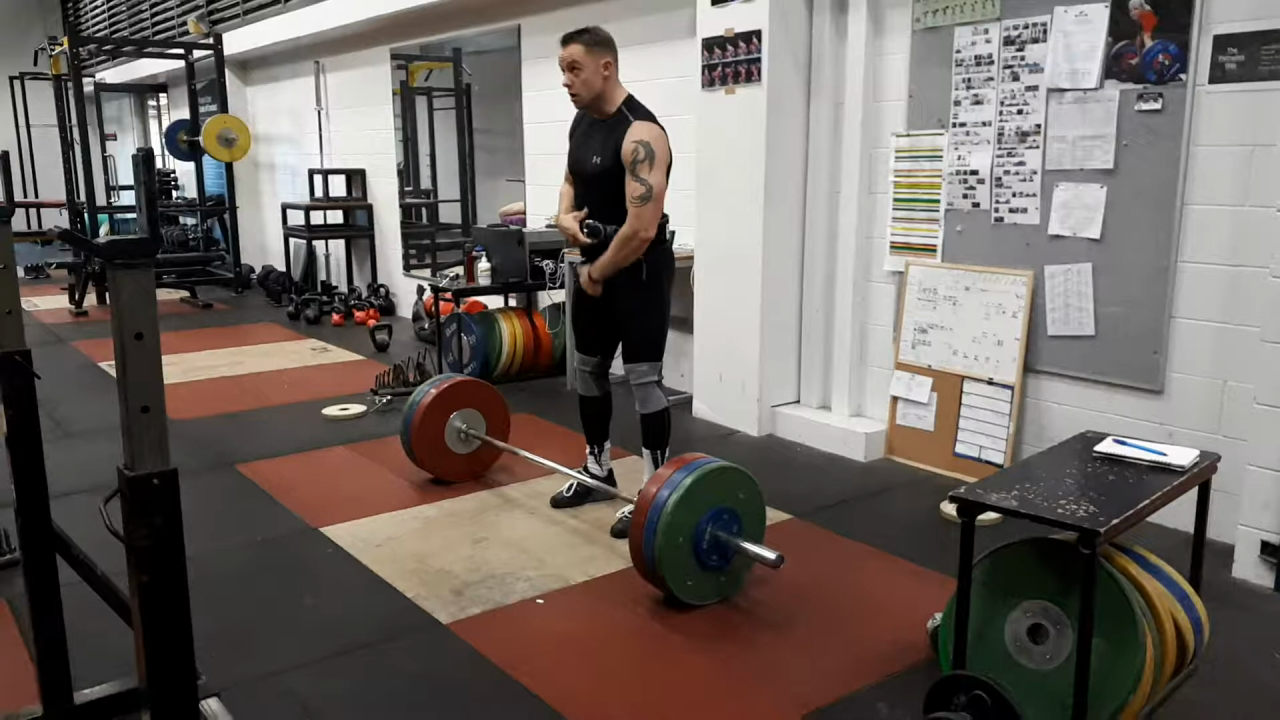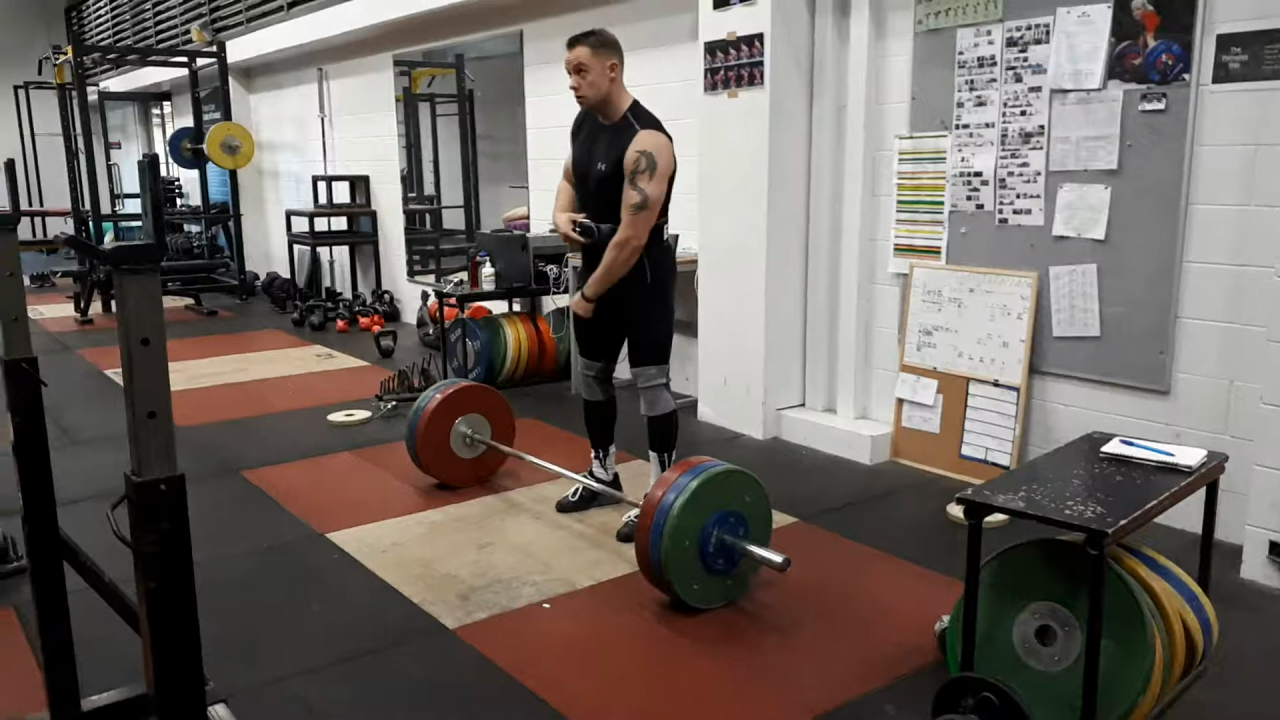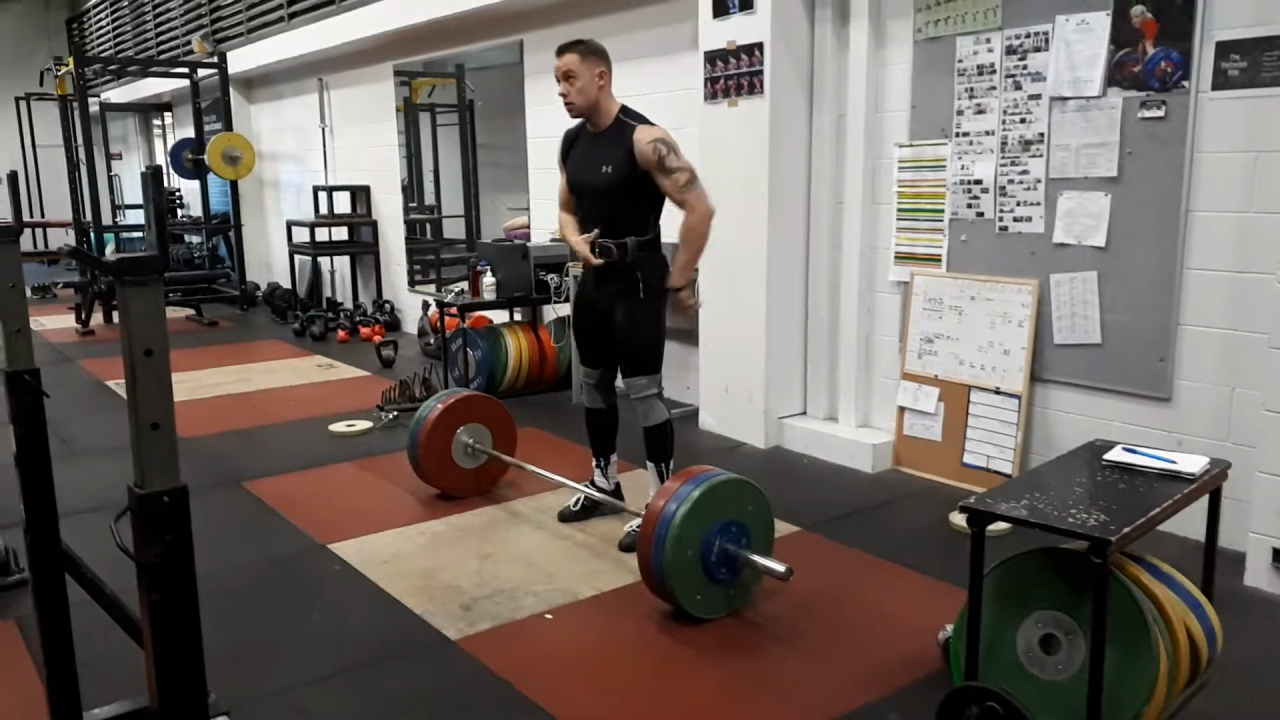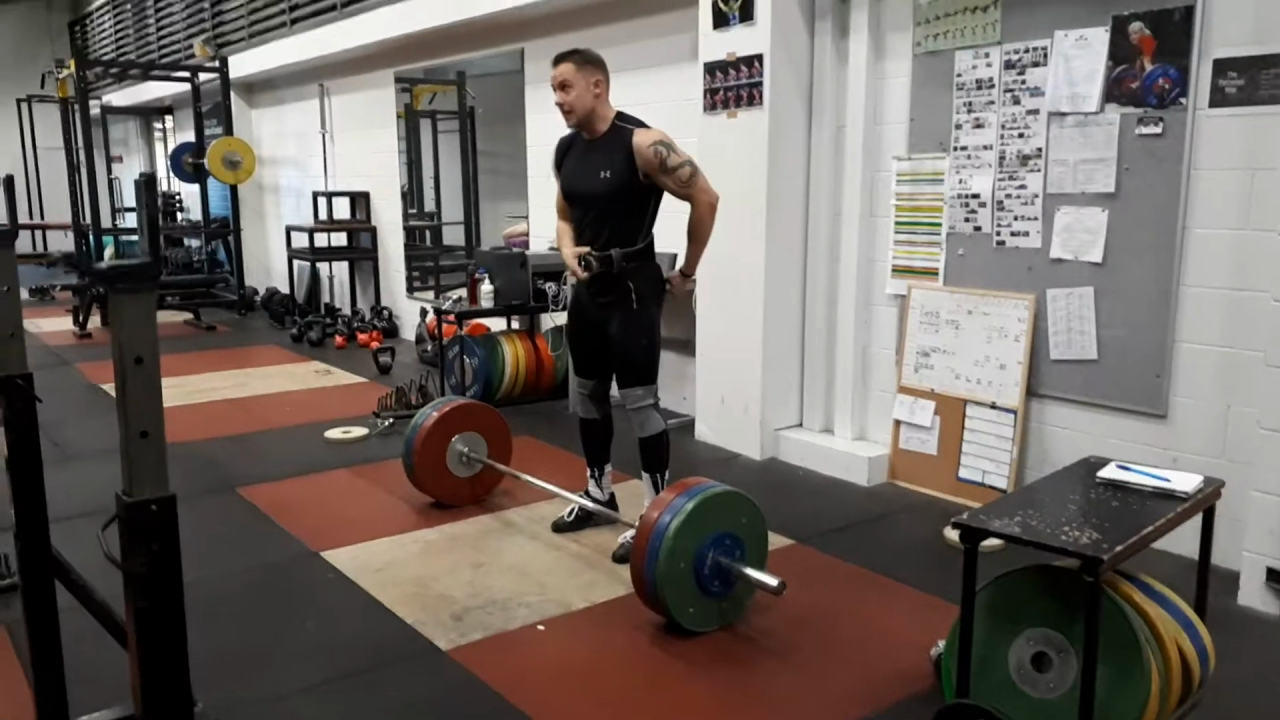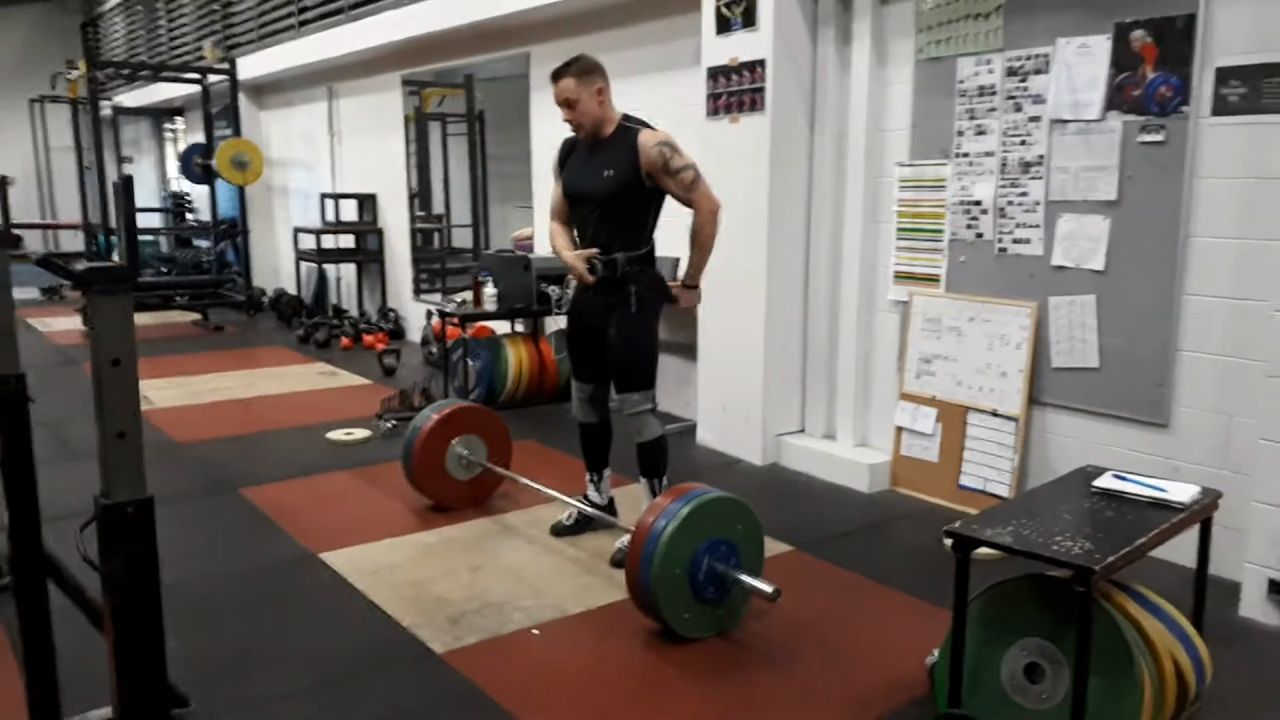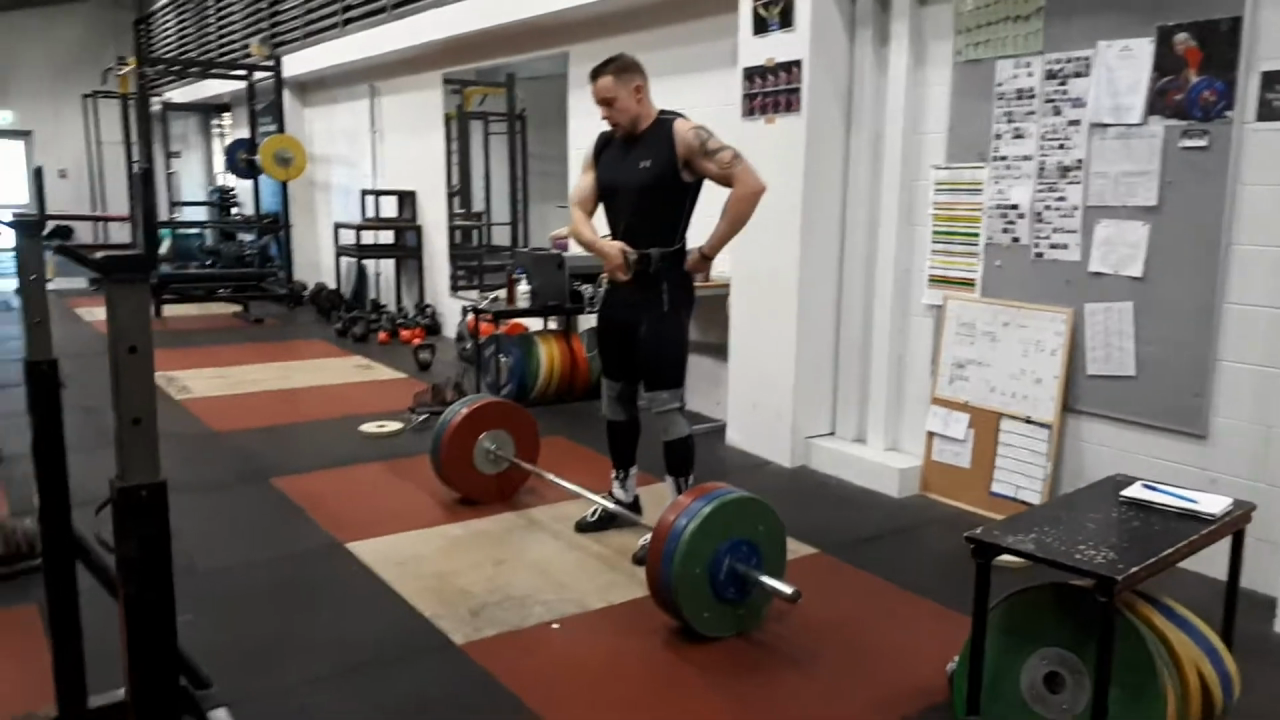
dt=0.3s
person 1, frame 1
left shoulder: (640, 134)
right shoulder: (582, 121)
left elbow: (642, 229)
left wrist: (598, 275)
right wrist: (565, 214)
left hip: (640, 268)
right hip: (595, 264)
left knee: (642, 377)
right knee: (588, 369)
right ankle: (597, 469)
person 1, frame 2
left shoulder: (646, 142)
right shoulder: (584, 123)
left elbow: (635, 238)
left wrist: (591, 293)
right wrist: (562, 212)
left hip: (643, 271)
right hip: (598, 265)
left knee: (650, 380)
right knee: (592, 375)
right ankle: (603, 474)
person 1, frame 3
left shoulder: (644, 139)
right shoulder: (572, 142)
left elbow: (699, 209)
left wrist: (680, 283)
right wrist: (577, 242)
left hip: (638, 279)
right hip: (593, 278)
left knee: (643, 390)
right knee: (593, 382)
right ankle: (604, 483)
person 1, frame 4
left shoulder: (641, 143)
right shoulder: (566, 149)
left elbow: (705, 198)
left wrist: (686, 272)
right wrist: (568, 250)
left hip: (632, 287)
right hip: (587, 287)
left knee: (639, 400)
right knee: (588, 393)
right ankle: (599, 494)
person 1, frame 5
left shoulder: (647, 144)
right shoulder: (569, 151)
left elbow: (706, 206)
right elbow: (559, 219)
left wrist: (690, 282)
right wrist: (569, 254)
left hip: (632, 290)
right hip: (588, 290)
left knee: (636, 405)
right knee: (587, 397)
right ankle: (598, 497)
person 1, frame 6
left shoulder: (682, 136)
right shoulder: (603, 147)
left elbow: (750, 184)
right elbow: (577, 212)
left wrist: (707, 252)
right wrist: (601, 245)
left hip: (662, 288)
right hip: (619, 287)
left knee: (664, 403)
right knee: (615, 394)
right ankle: (622, 494)
